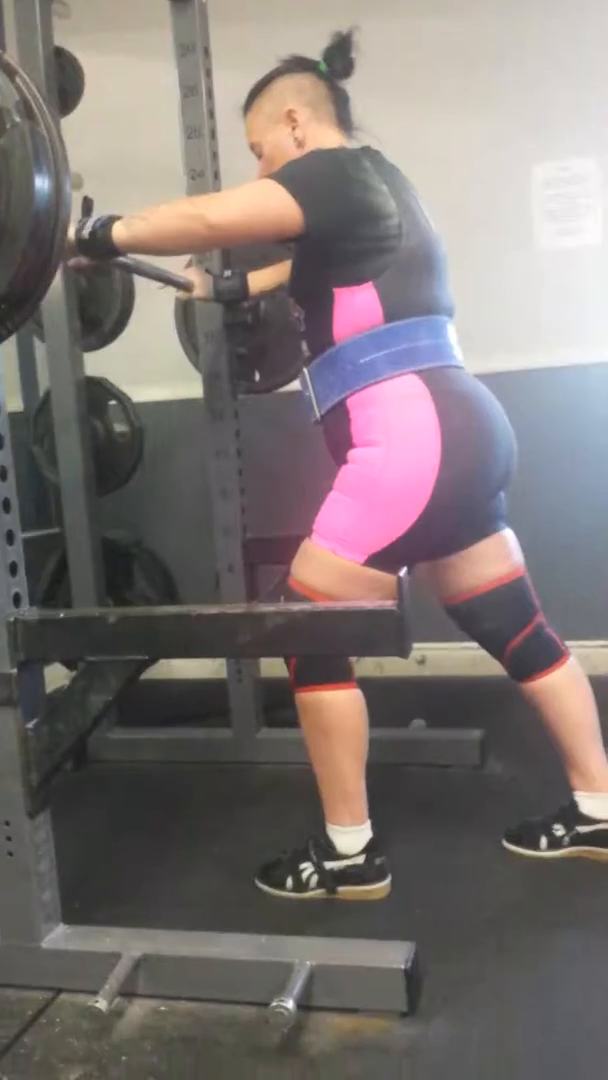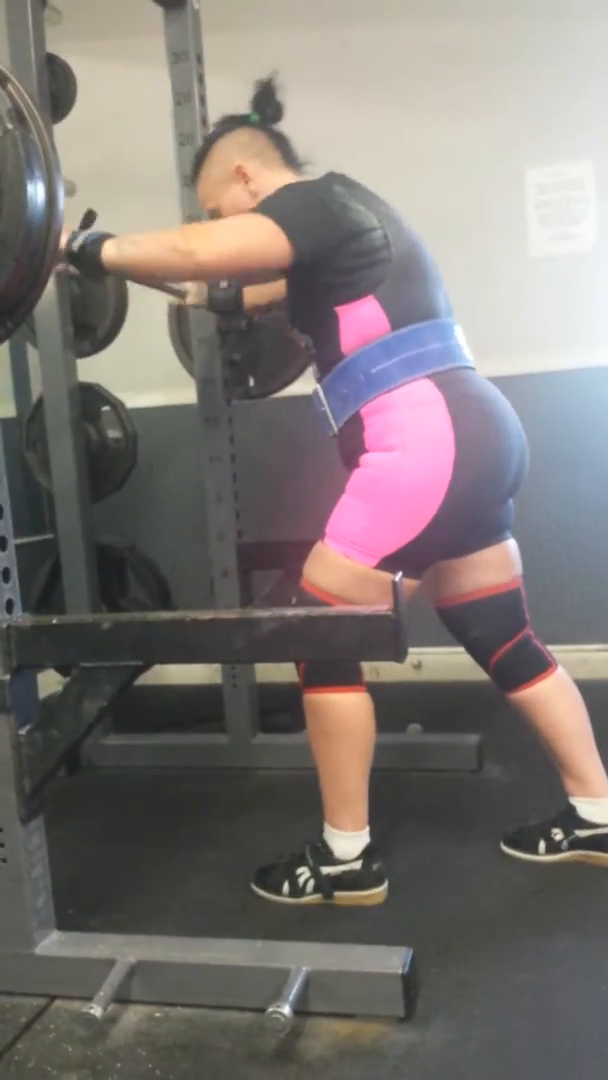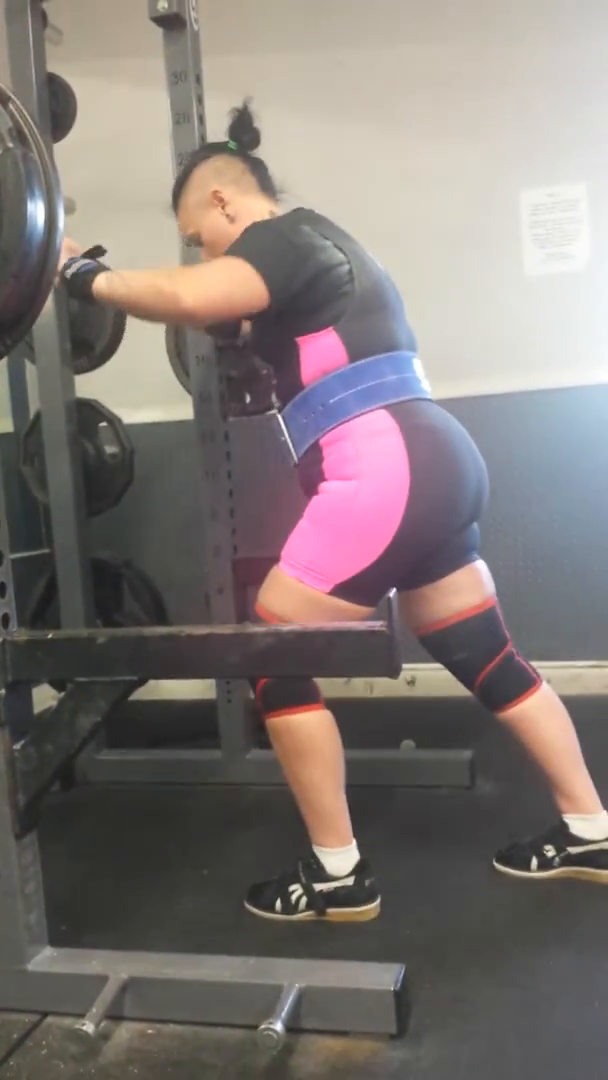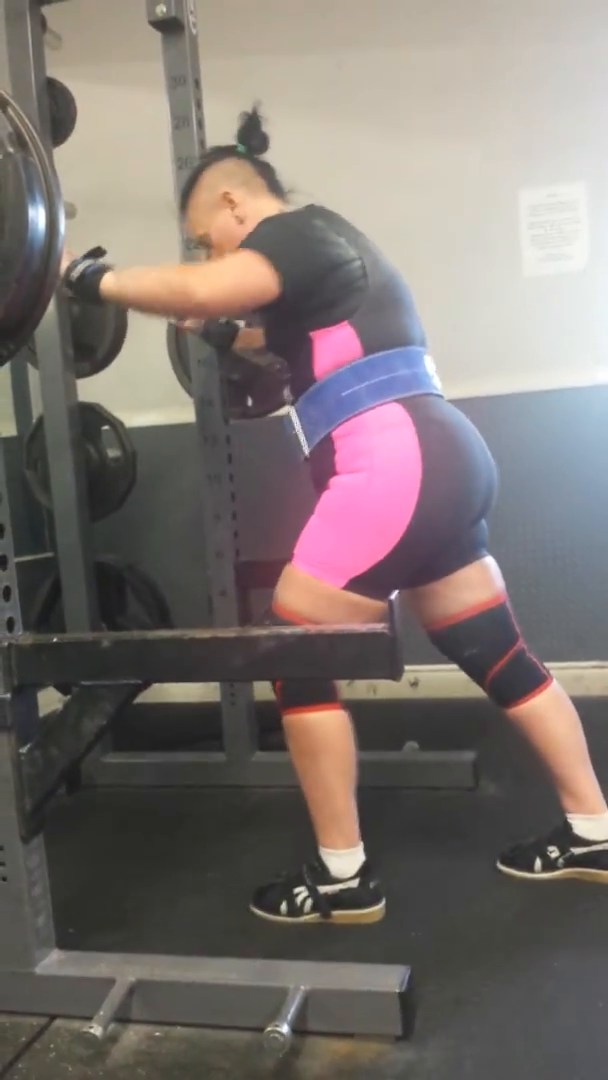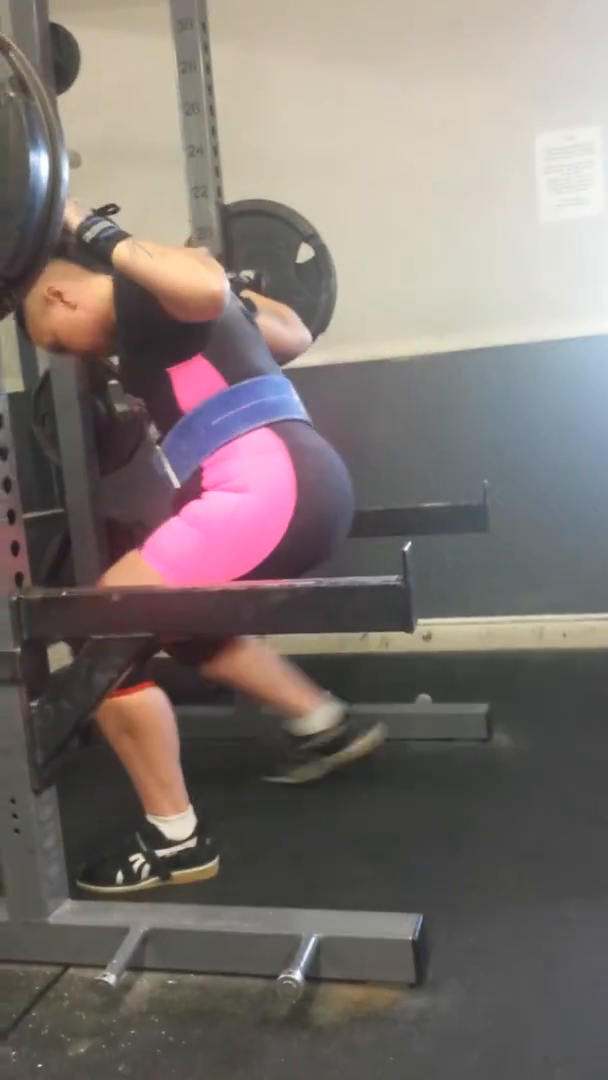
dt=1s
person 1, frame 1
left shoulder: (338, 172)
right shoulder: (369, 185)
left elbow: (214, 216)
left wrist: (99, 234)
right wrist: (230, 288)
left hip: (409, 439)
right hip: (460, 430)
right knee: (514, 630)
left ankle: (349, 853)
person 1, frame 2
left shoulder: (316, 202)
right shoulder: (344, 211)
left elbow: (202, 251)
right elbow: (304, 296)
left wrist: (88, 249)
right wrist: (228, 289)
left hip: (421, 445)
right hip: (471, 434)
right knee: (502, 639)
left ankle: (346, 858)
person 1, frame 3
left shoulder: (283, 236)
right shoulder: (318, 245)
left elbow: (190, 295)
left wrist: (82, 275)
right wrist: (232, 329)
left hip: (381, 474)
right hip: (435, 464)
right knee: (485, 658)
left ankle: (338, 874)
person 1, frame 4
left shoulder: (300, 231)
right shoulder: (323, 251)
left elbow: (200, 284)
left wrist: (92, 278)
right wrist: (219, 328)
left hip: (393, 468)
right hip: (446, 459)
left knee: (298, 663)
right knee: (496, 656)
left ankle: (341, 878)
person 1, frame 5
left shoulder: (142, 295)
right shoulder: (166, 300)
left elbow: (206, 287)
right elbow: (294, 334)
left wrist: (99, 237)
right wrist: (247, 292)
left hip: (267, 492)
right hip: (306, 483)
left ankle: (177, 841)
right ankle: (325, 723)
